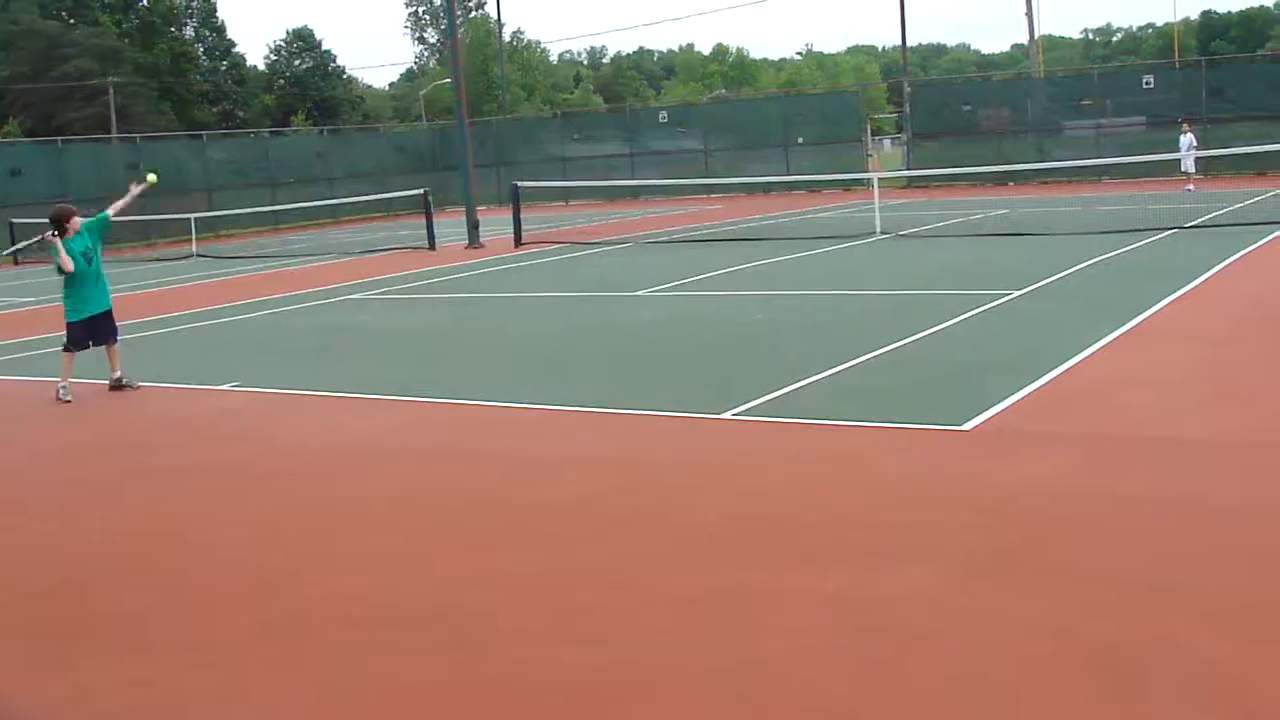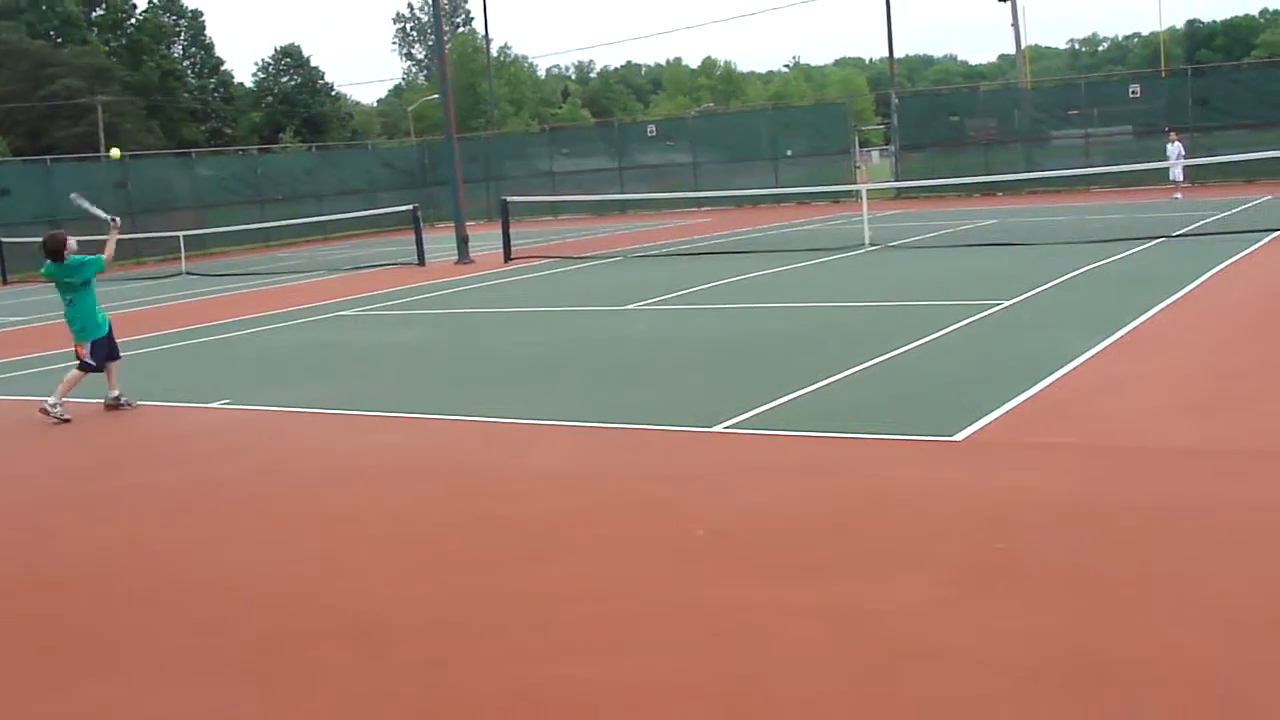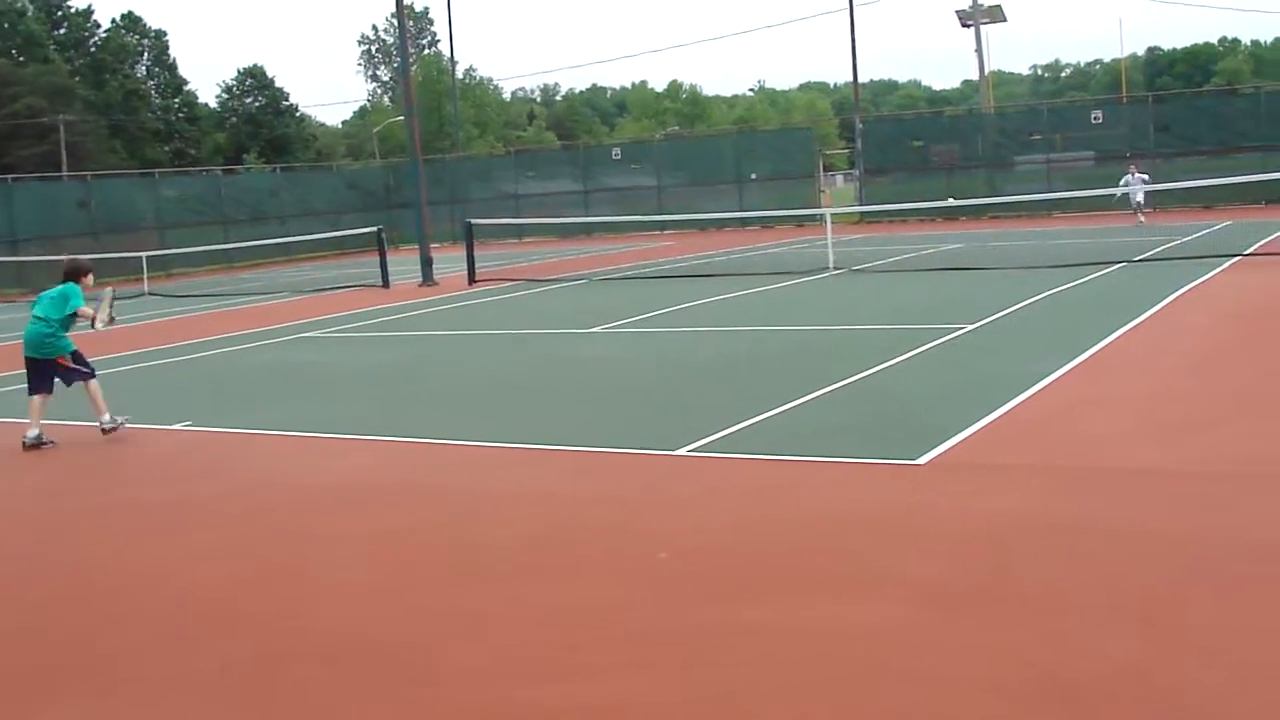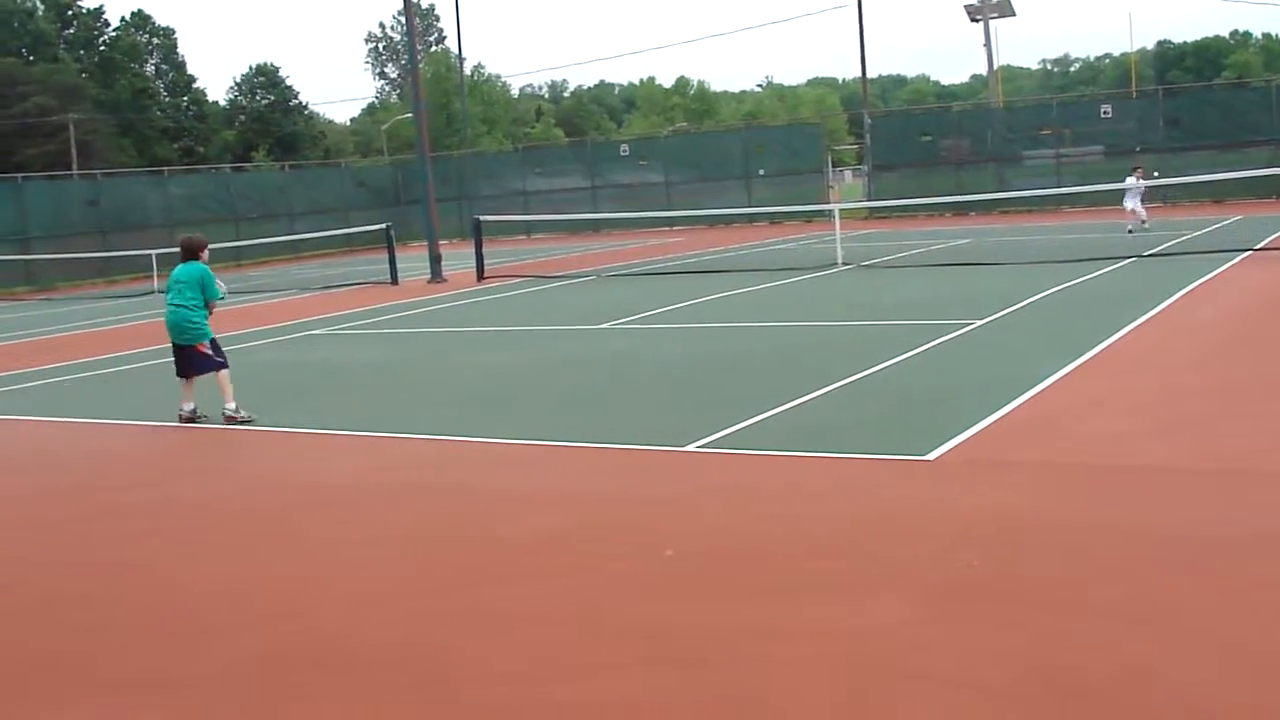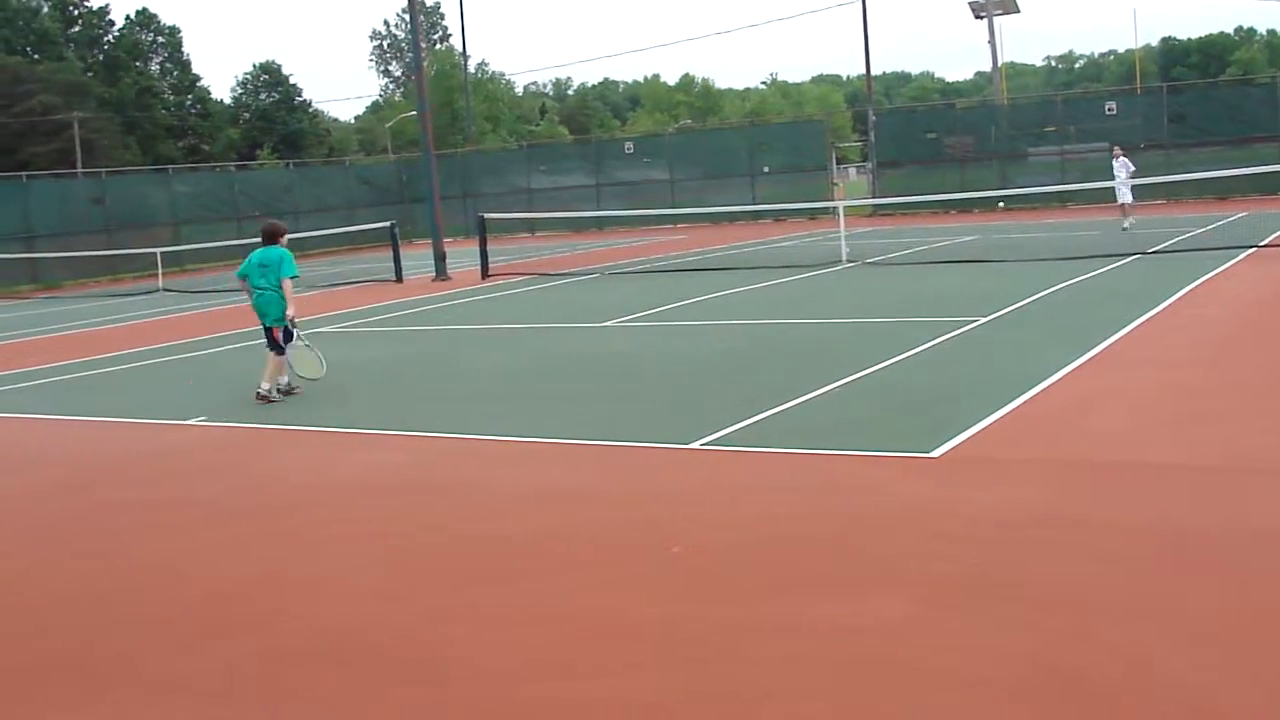
dt=1s
person 1, frame 1
left shoulder: (88, 230)
right shoulder: (60, 246)
left elbow: (110, 212)
right elbow: (68, 268)
left wrist: (132, 195)
right wrist: (57, 244)
left hip: (100, 298)
right hip: (77, 305)
left knee: (110, 338)
right knee: (72, 345)
left ankle: (116, 378)
right ankle: (63, 385)
person 1, frame 2
left shoulder: (53, 265)
right shoulder: (77, 263)
left elbow: (46, 272)
right elbow: (107, 258)
right wrist: (114, 232)
left hip: (95, 319)
right hip: (86, 322)
left knee: (111, 355)
right knee: (86, 365)
left ankle: (113, 396)
right ankle: (52, 403)
person 1, frame 3
left shoulder: (54, 291)
right shoulder: (73, 289)
left elbow: (40, 311)
right elbow: (80, 310)
right wrist: (97, 315)
left hip: (32, 339)
right hip: (51, 339)
left knee: (40, 389)
right knee: (88, 375)
left ankle: (32, 435)
right ankle: (106, 421)
person 1, frame 4
left shoulder: (176, 271)
right shoulder: (203, 270)
left elbow: (171, 299)
right elbow: (212, 303)
right wrist: (207, 311)
left hip: (174, 321)
right hip: (192, 323)
left knee: (187, 369)
right knee: (220, 365)
left ankle: (187, 410)
right ankle: (230, 410)
person 1, frame 5
left shoulder: (255, 254)
right shoulder: (284, 254)
left elbow: (241, 276)
right elbow: (286, 281)
left wrist: (252, 294)
right wrist: (291, 306)
left hip: (260, 302)
right hip: (275, 304)
left knee: (277, 345)
right knee: (279, 347)
left ankle: (283, 383)
right ankle: (264, 389)
